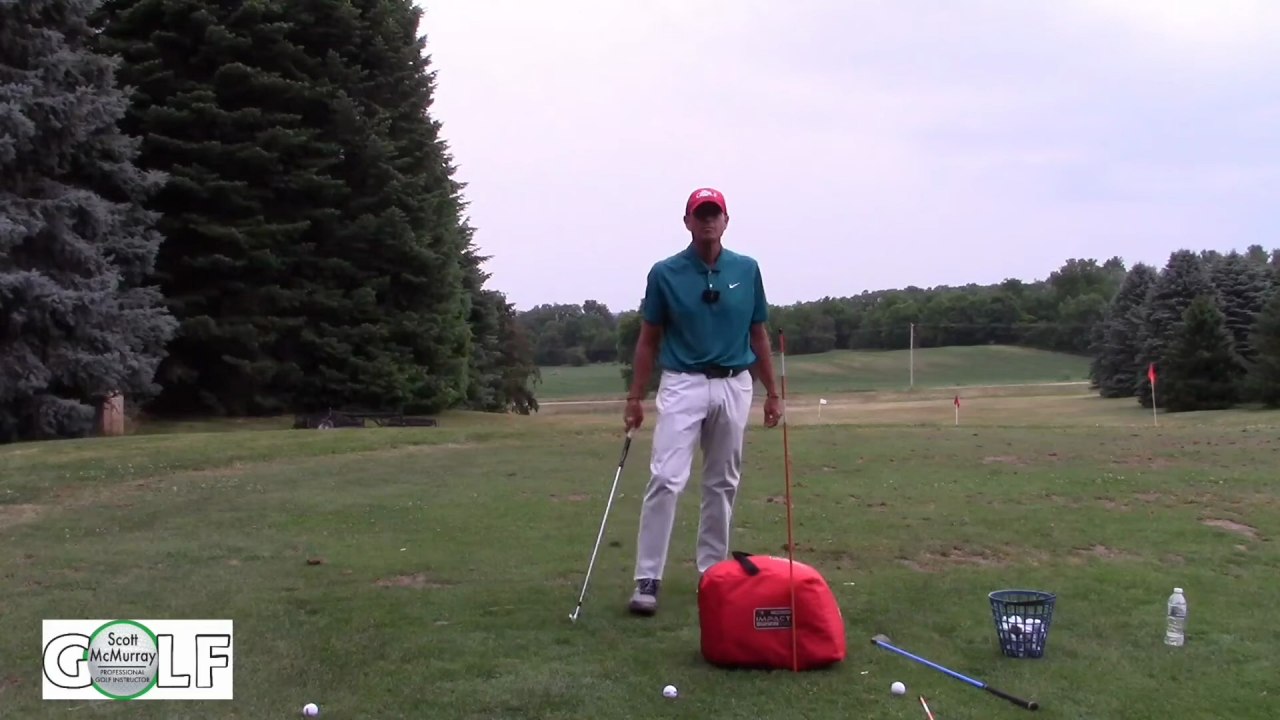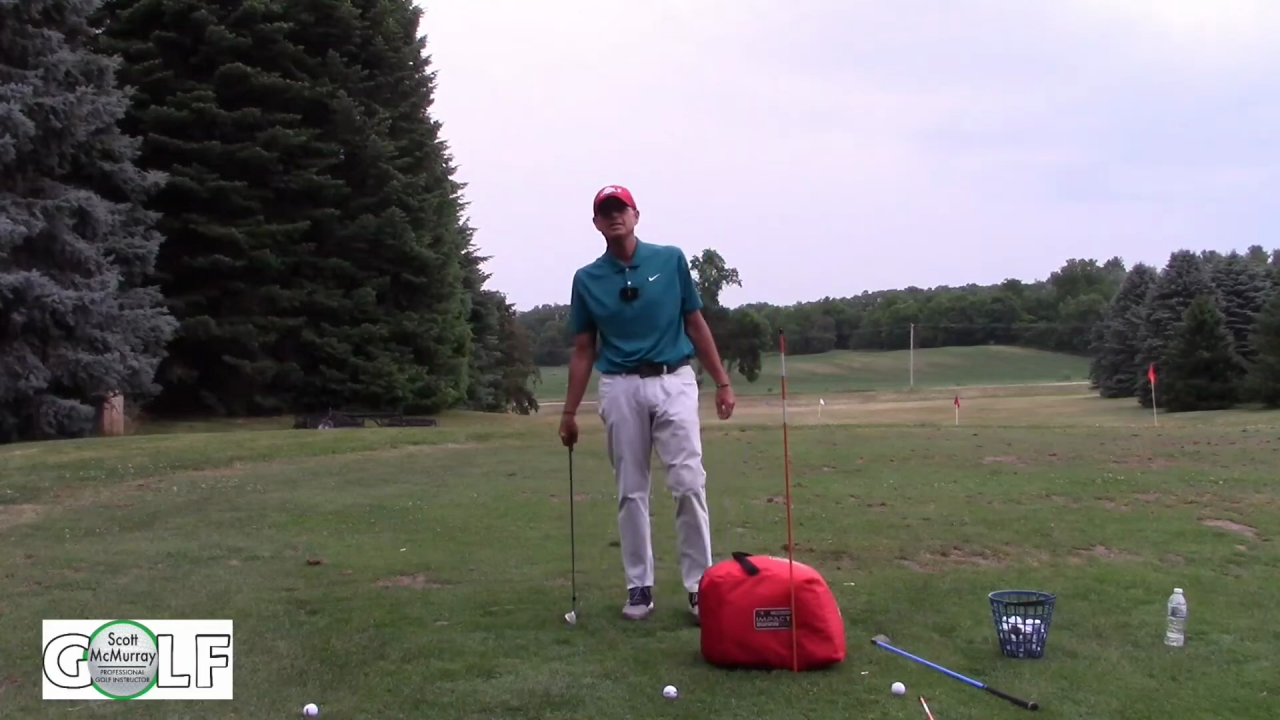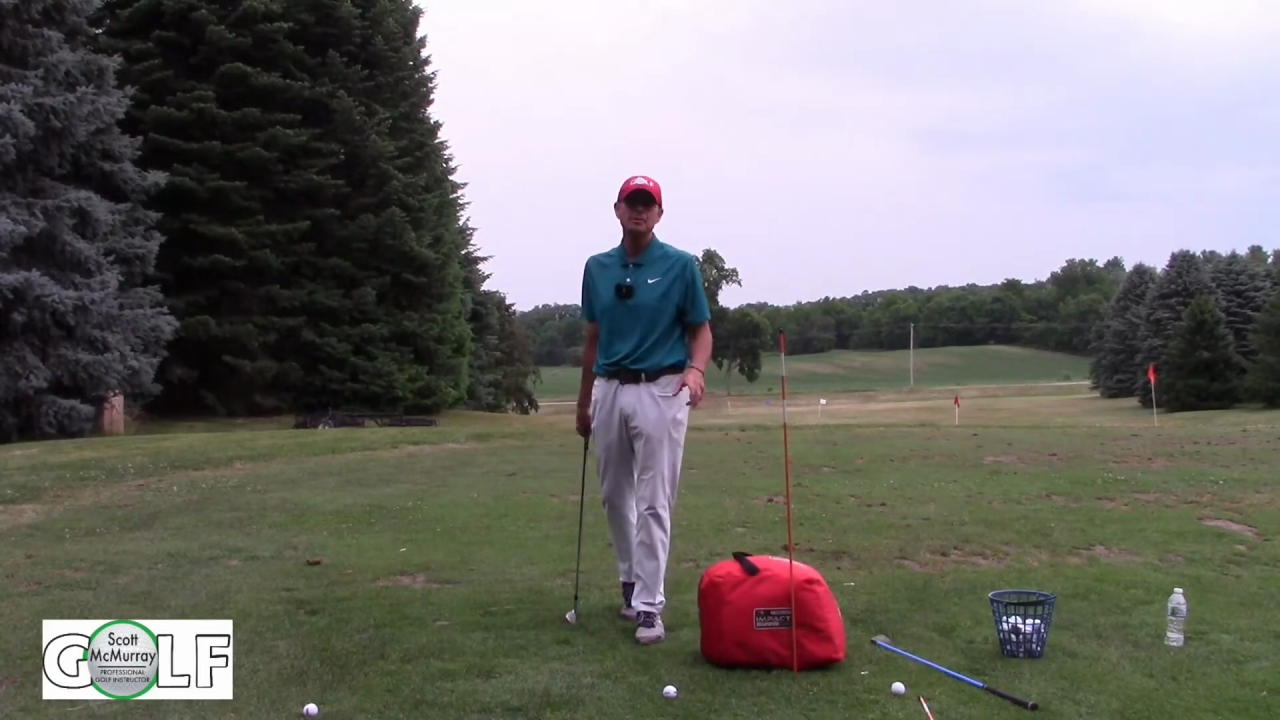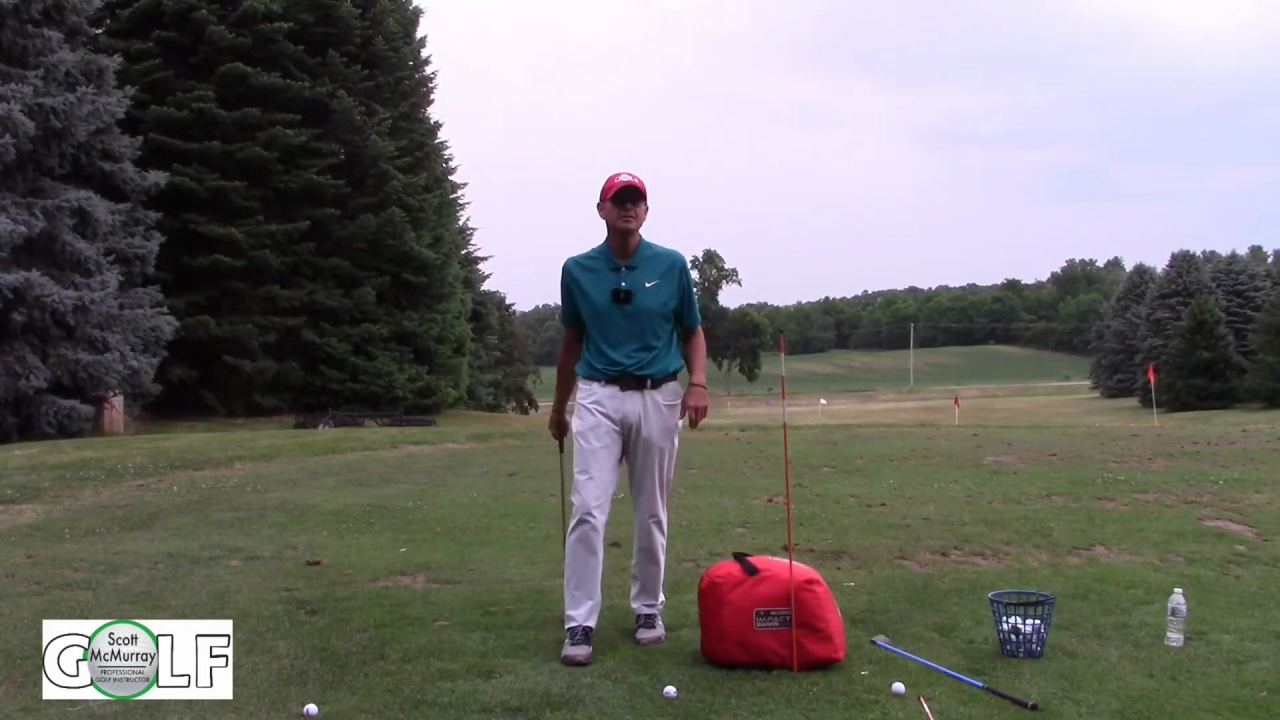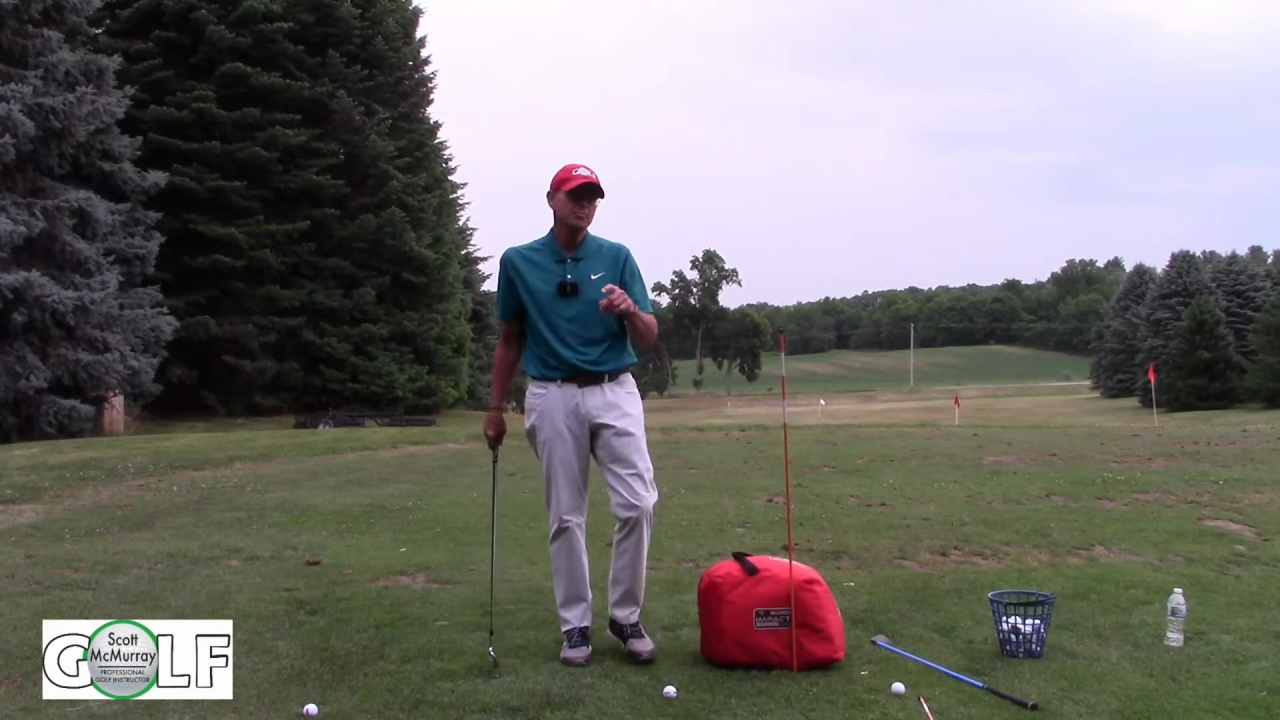
dt=1s
person 1, frame 1
left shoulder: (747, 270)
right shoulder: (665, 273)
left elbow: (758, 335)
right elbow: (649, 339)
left wrist: (771, 391)
right wrist: (635, 398)
left hip: (733, 386)
right hip: (682, 385)
left knee: (722, 484)
right knee: (666, 479)
left ankle: (713, 572)
right ankle: (648, 579)
person 1, frame 2
left shoulder: (671, 260)
right shoulder: (587, 279)
left elbow: (696, 325)
right elbow: (583, 349)
left wrist: (722, 381)
right wrist: (569, 411)
left hip: (674, 381)
right hip: (620, 388)
left knee: (688, 482)
right knee: (632, 491)
left ankle: (699, 586)
right ankle: (640, 587)
person 1, frame 3
left shoulder: (681, 265)
right shoulder: (596, 267)
left elbow: (701, 331)
left wrist: (697, 370)
right wrist: (584, 399)
left hip: (659, 393)
right hip: (609, 391)
left knee: (653, 504)
right knee: (615, 497)
left ankle: (647, 606)
right ankle: (632, 578)
person 1, frame 4
left shoulder: (672, 265)
right shoulder: (577, 269)
left elbow: (692, 331)
right elbow: (572, 342)
left wrist: (697, 383)
right wrist: (559, 407)
left hip: (658, 399)
right hip: (598, 398)
left knee: (651, 513)
right knee: (589, 510)
left ankle: (648, 608)
right ankle: (580, 624)
person 1, frame 5
left shoulder: (618, 257)
right shoulder: (517, 262)
left elbow: (649, 335)
right elbow: (509, 341)
left wrist: (627, 307)
right wrist: (496, 408)
left hip: (615, 393)
right hip: (552, 398)
left knee: (636, 504)
right knee: (565, 516)
left ankle: (626, 618)
right ankle: (576, 626)
